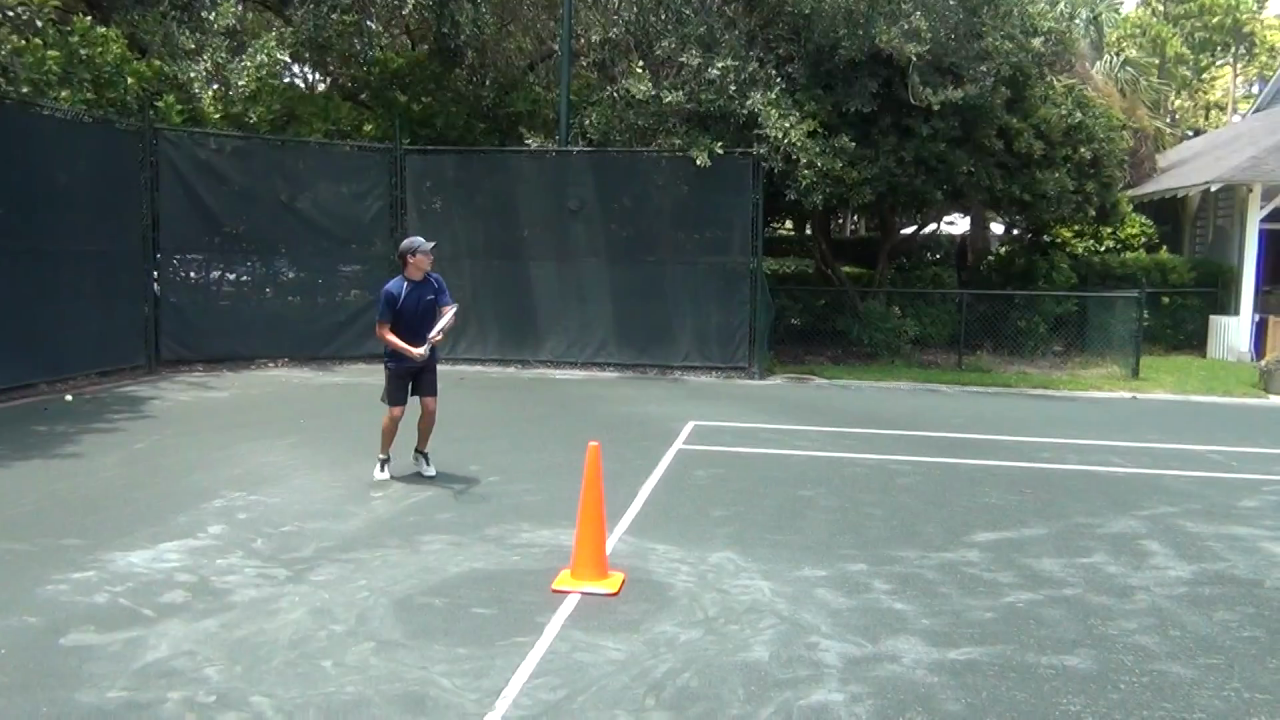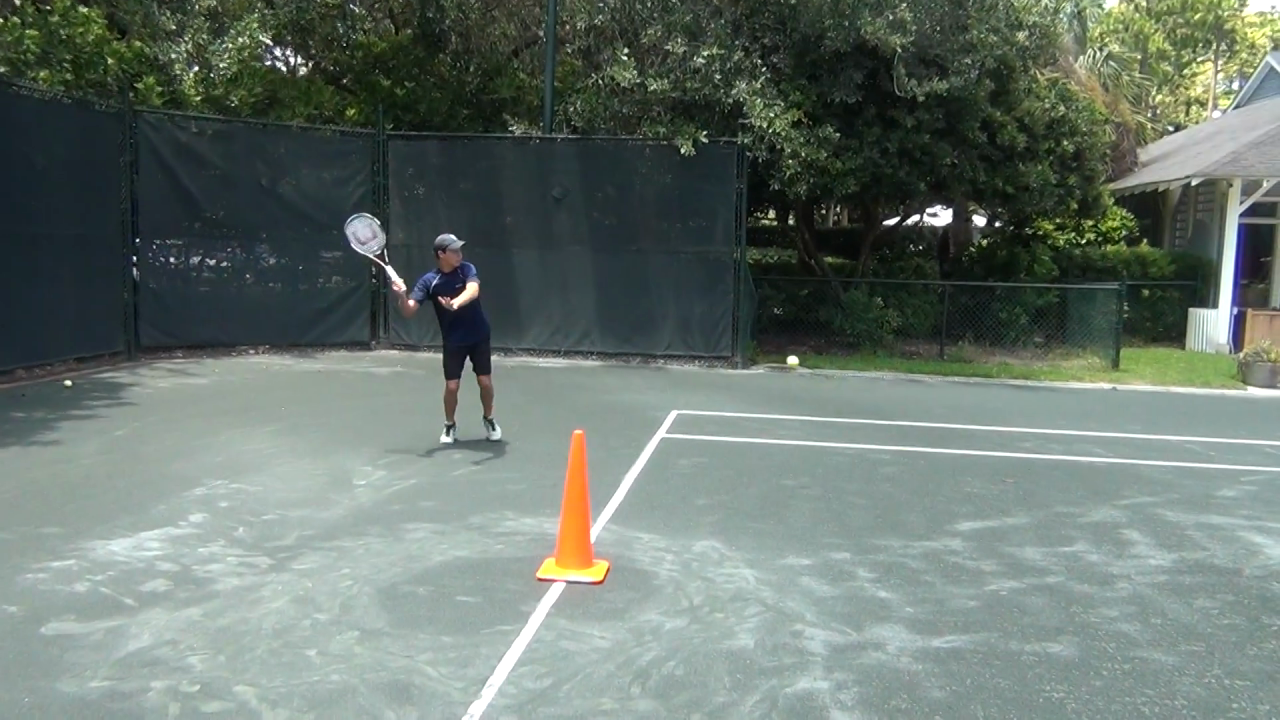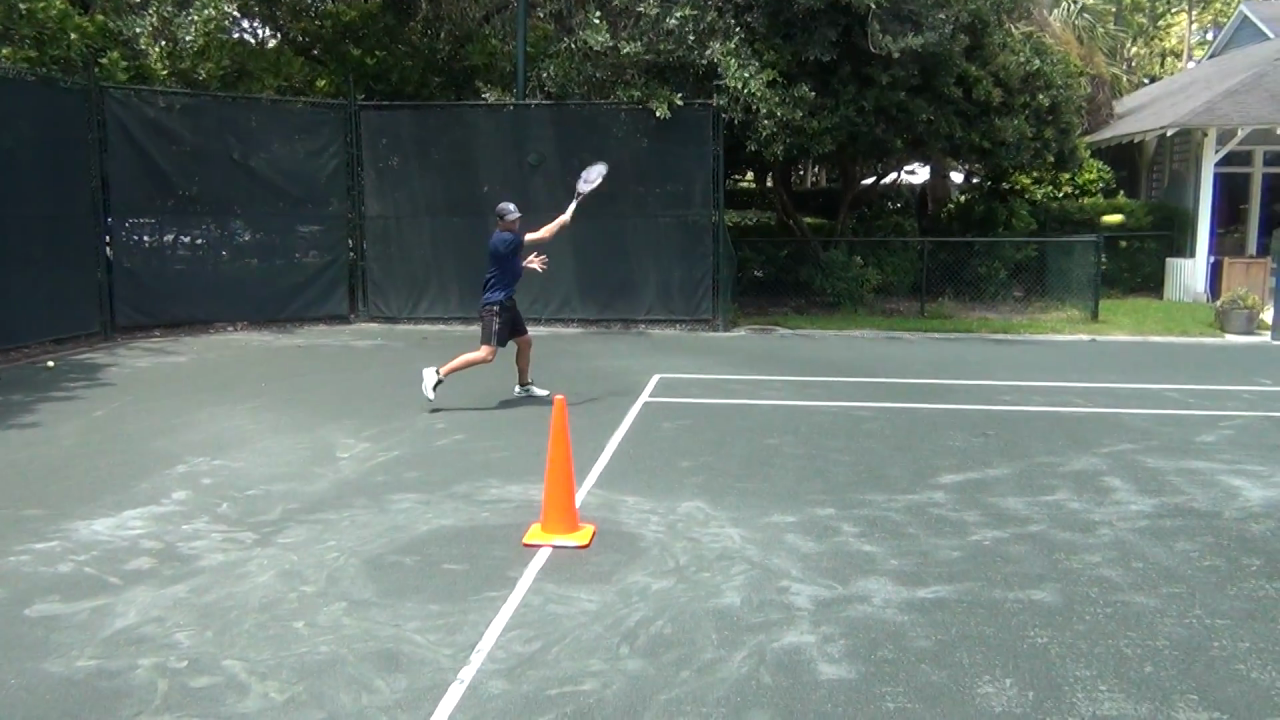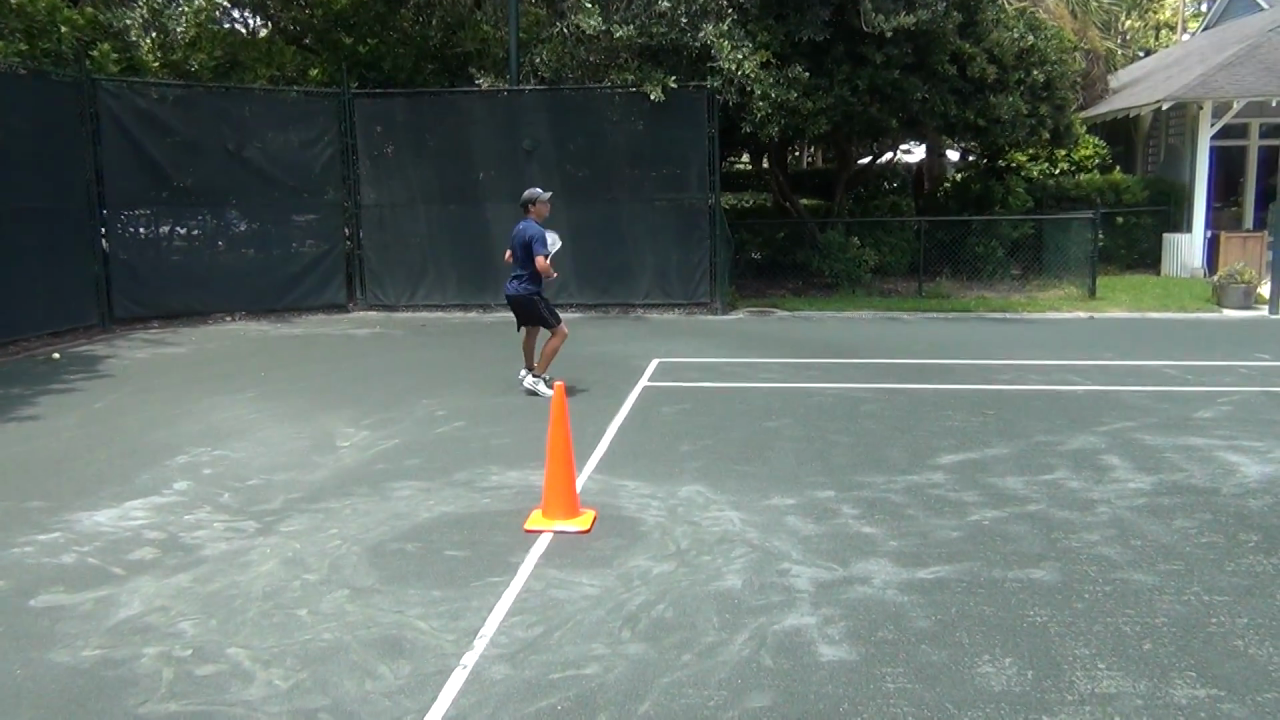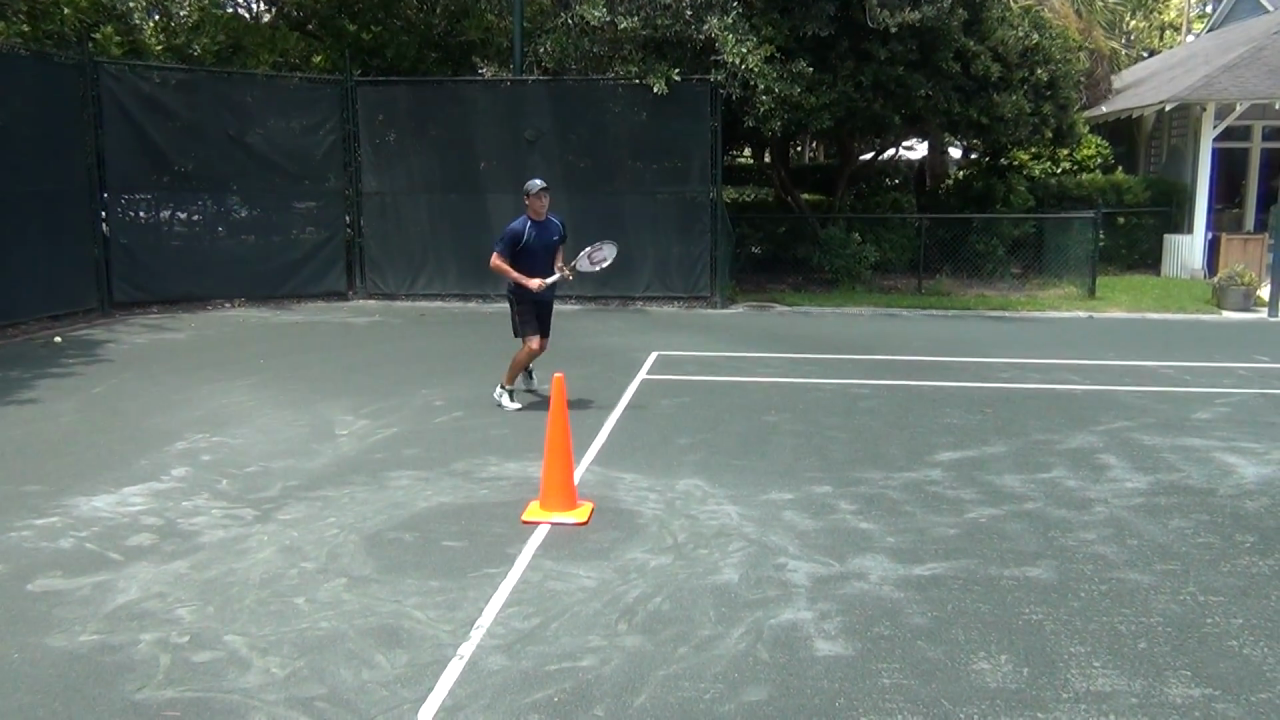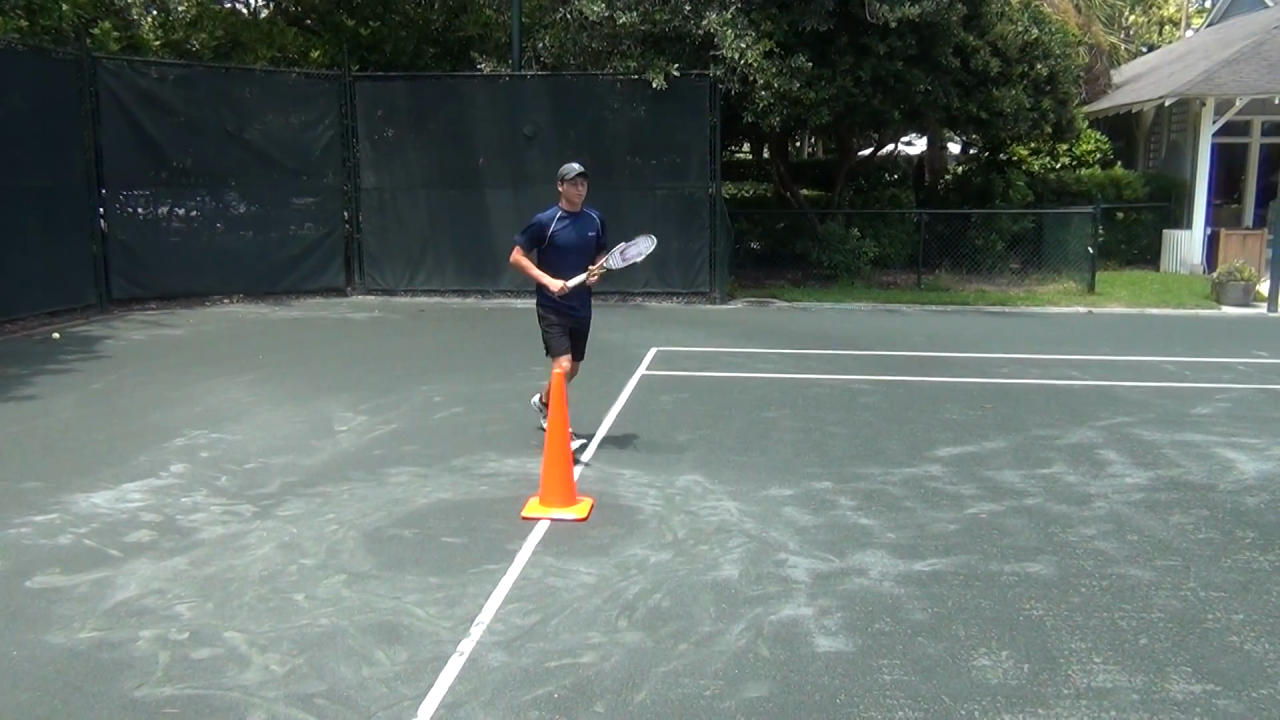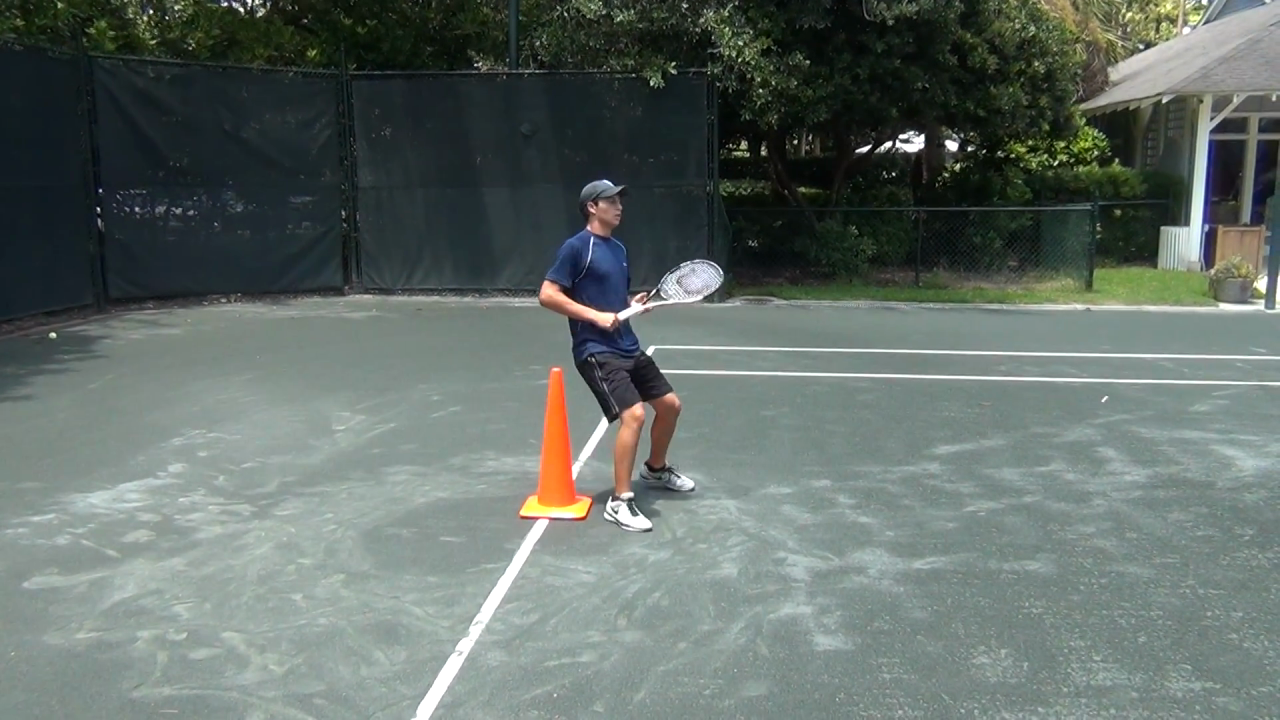
dt=0.5s
person 1, frame 1
left shoulder: (435, 282)
right shoulder: (392, 291)
left elbow: (447, 312)
right elbow: (382, 332)
left wrist: (441, 330)
right wrist: (410, 351)
left hip: (426, 357)
right hip: (398, 361)
left knee: (430, 408)
right knee: (396, 413)
left ankle: (421, 453)
right ankle: (383, 459)
person 1, frame 2
left shoulder: (466, 269)
right shoulder: (428, 281)
left elbow: (473, 290)
right elbow: (408, 310)
left wrist: (455, 303)
right wrist: (402, 296)
left hip: (478, 336)
right hip: (452, 340)
left knee: (485, 381)
right knee: (451, 386)
left ankle: (489, 419)
right ankle: (450, 424)
person 1, frame 3
left shoulder: (511, 235)
right shoulder: (506, 239)
right elbow: (541, 236)
left wrist: (526, 264)
right wrist: (562, 220)
left hip: (506, 301)
right hip: (495, 304)
left knee: (525, 342)
right knee: (486, 355)
left ankle: (524, 385)
right ankle: (438, 374)
person 1, frame 4
left shoulder: (520, 228)
right shoulder: (536, 232)
left elbow: (508, 257)
right elbow: (542, 267)
right wrist: (551, 273)
left hip: (515, 291)
right hip: (528, 292)
left knee: (532, 330)
right knee: (560, 332)
left ankle: (529, 371)
right ankle: (535, 378)
person 1, frame 5
left shoulder: (556, 224)
right shoulder: (517, 229)
right elbow: (495, 263)
left wrist: (558, 265)
right wrist: (526, 281)
left hip: (545, 295)
right hip: (522, 295)
left knee: (541, 345)
right knee: (532, 346)
left ankle: (525, 370)
right ankle: (504, 388)
person 1, frame 6
left shoulder: (596, 220)
right shoulder: (544, 221)
right elbow: (516, 256)
right wrist: (547, 281)
left hip: (581, 308)
right hip: (552, 307)
left knee: (571, 370)
right knee: (563, 366)
left ankle: (543, 401)
person 1, frame 7
left shoulder: (619, 248)
right shoulder: (575, 247)
right elbow: (547, 295)
left wrist: (633, 303)
right wrist: (594, 316)
left hip: (628, 347)
right hip: (597, 350)
left knee: (670, 405)
right knee: (634, 414)
left ankle: (657, 468)
right ankle: (620, 500)
